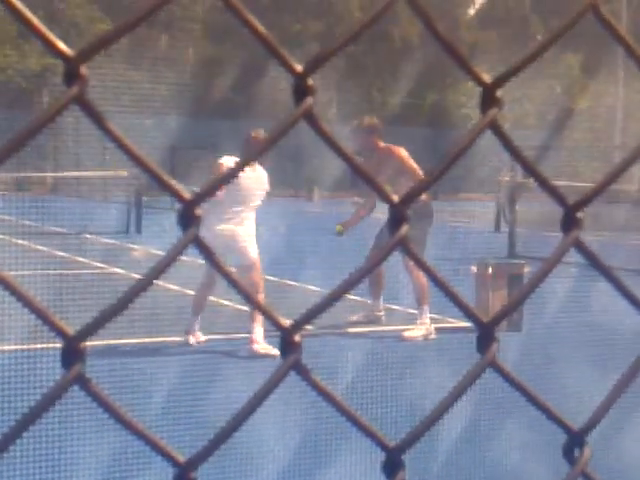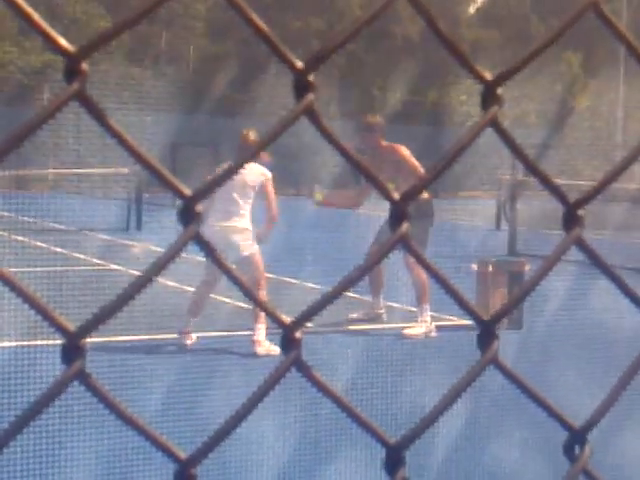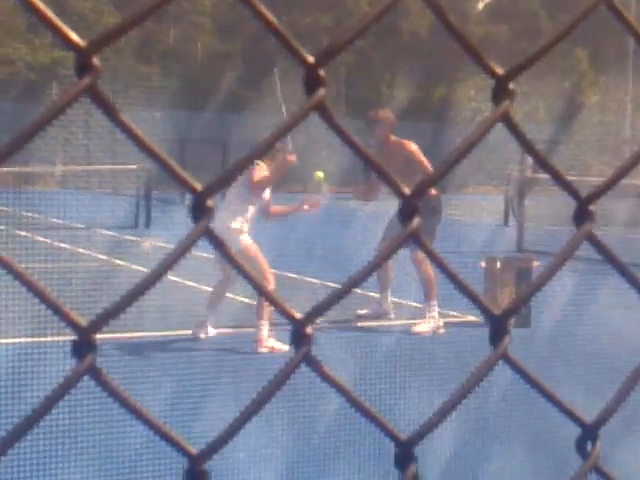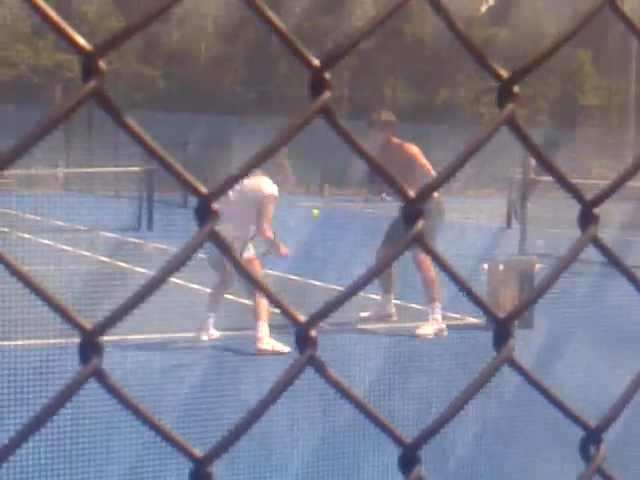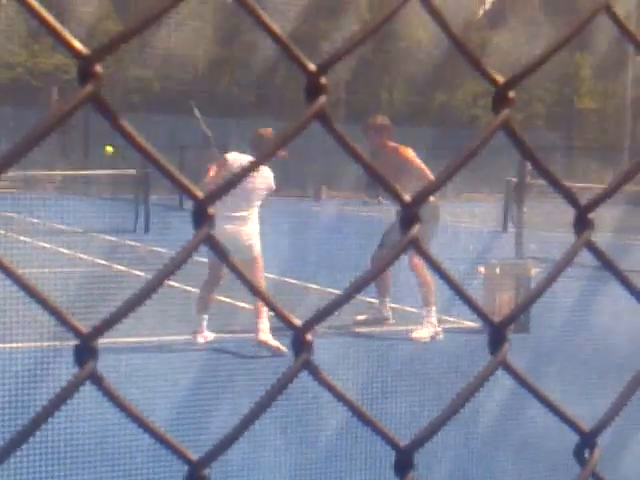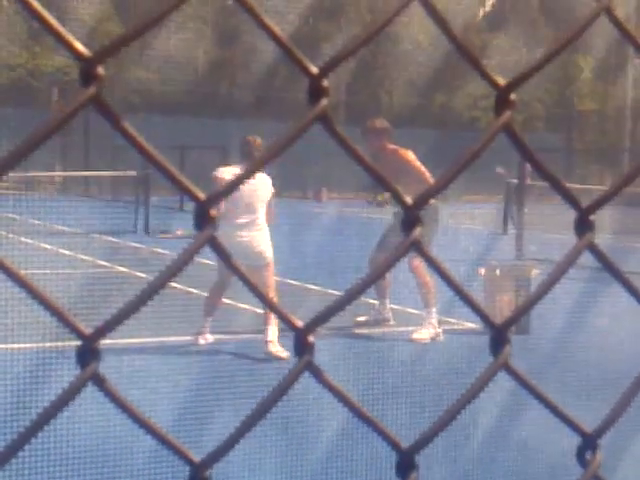
dt=0.2s
person 1, frame 1
left shoulder: (394, 153)
right shoulder: (368, 164)
left elbow: (421, 180)
right elbow: (369, 203)
left wrist: (400, 194)
right wrist: (348, 223)
left hip: (417, 210)
left knee: (410, 262)
right knee: (373, 257)
left ankle: (425, 322)
right ankle: (376, 310)
person 1, frame 2
left shoulder: (397, 152)
right shoulder: (370, 162)
left elbow: (423, 179)
right elbow: (357, 199)
left wrist: (402, 193)
right wrist: (325, 199)
left hip: (419, 208)
left knee: (411, 259)
right knee: (372, 255)
left ankle: (425, 320)
right ankle: (377, 308)
person 1, frame 3
left shoulder: (405, 148)
right shoulder: (380, 157)
left elbow: (430, 176)
right elbow: (371, 192)
left wrist: (410, 189)
right wrist: (353, 190)
left hip: (426, 204)
left knee: (418, 255)
right knee: (381, 251)
left ankle: (433, 316)
right ankle: (384, 305)
person 1, frame 4
left shoulder: (406, 150)
right shoulder: (381, 156)
left elbow: (432, 180)
right elbow: (376, 188)
left wrist: (411, 193)
right wrist: (380, 188)
left hip: (427, 207)
left knee: (420, 257)
right knee: (383, 254)
left ankle: (436, 319)
right ankle: (387, 307)
person 1, frame 5
left shoulder: (402, 154)
right shoulder: (377, 160)
left elbow: (430, 182)
left wrist: (407, 194)
left hip: (424, 210)
left knee: (415, 261)
right knee: (378, 258)
left ankle: (431, 322)
right ankle: (383, 310)
person 1, frame 6
left shoulder: (402, 156)
right shoulder: (378, 163)
left elbow: (430, 184)
left wrist: (406, 196)
left hip: (423, 213)
right hip: (403, 215)
left knee: (415, 263)
right knee: (376, 260)
left ankle: (432, 323)
right ankle: (383, 311)
person 2, frame 1
left shoulder: (226, 163)
right shoulder: (264, 178)
left elbow: (215, 195)
left hip: (214, 234)
right hip: (242, 239)
left knee: (208, 282)
right knee: (257, 292)
left ankle: (192, 331)
right ankle: (258, 339)
person 2, frame 2
right shoulder: (263, 173)
right elbow: (273, 214)
right wrist: (264, 233)
left hip: (213, 231)
right hip: (240, 235)
left knee: (208, 282)
right knee: (259, 288)
left ankle: (187, 330)
right ankle: (260, 340)
person 2, frame 3
left shoulder: (260, 170)
right shoulder: (258, 166)
left elbow: (266, 210)
right elbow: (256, 187)
left wrist: (297, 208)
right wrist: (280, 169)
left hip: (220, 229)
right hip: (232, 231)
left knee: (228, 278)
right knee: (267, 281)
left ankle: (205, 326)
right ankle: (263, 338)
person 2, frame 4
right shoulder: (269, 189)
left elbow: (217, 202)
right elbow: (263, 230)
right wrist: (276, 245)
right hip: (235, 242)
left knee: (225, 280)
right knee: (259, 291)
left ankle: (208, 328)
right ankle: (263, 338)
person 2, frame 5
left shoulder: (230, 159)
right shoulder: (268, 177)
left elbow: (209, 188)
left wrist: (212, 170)
left hip: (218, 231)
right hip: (246, 237)
left knee: (213, 279)
right knee: (259, 288)
left ankle: (202, 329)
right ankle: (264, 333)
person 2, frame 6
left shoulder: (222, 174)
right shoulder: (266, 181)
left elbow: (219, 211)
left hip: (229, 240)
right hip: (258, 243)
left knee: (221, 285)
right knee: (269, 294)
left ankle: (204, 332)
right ankle: (272, 341)
